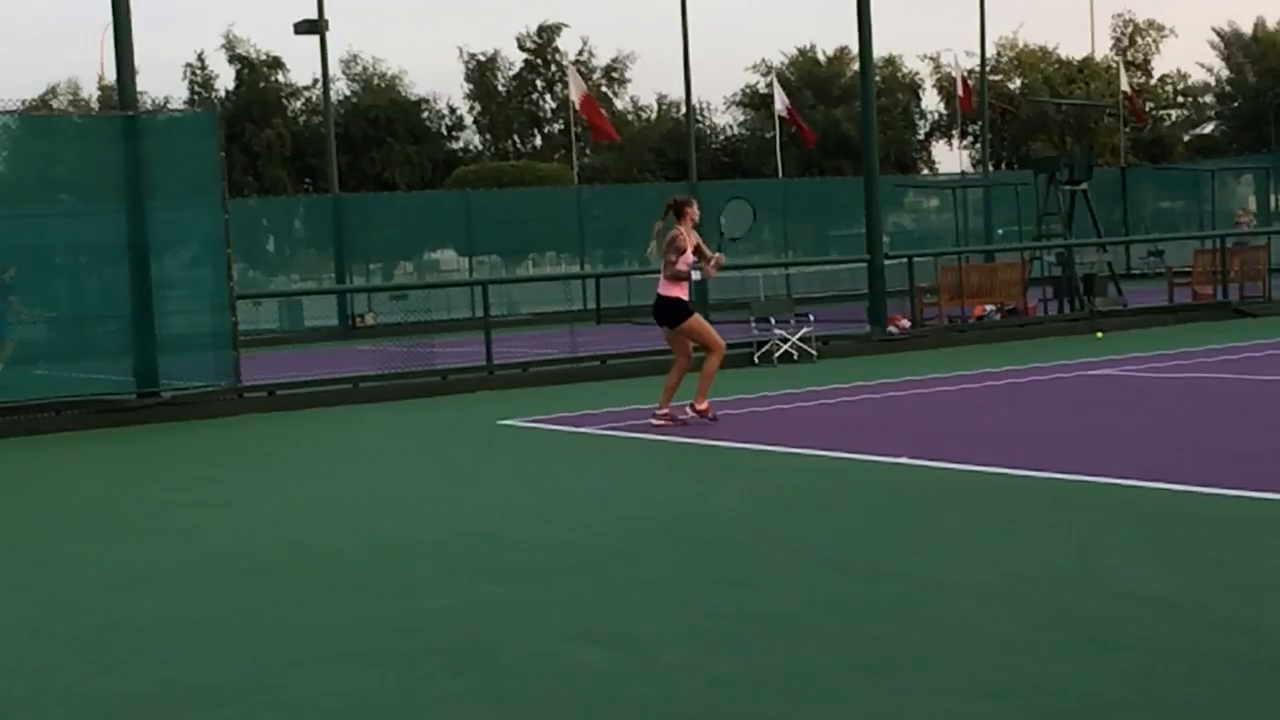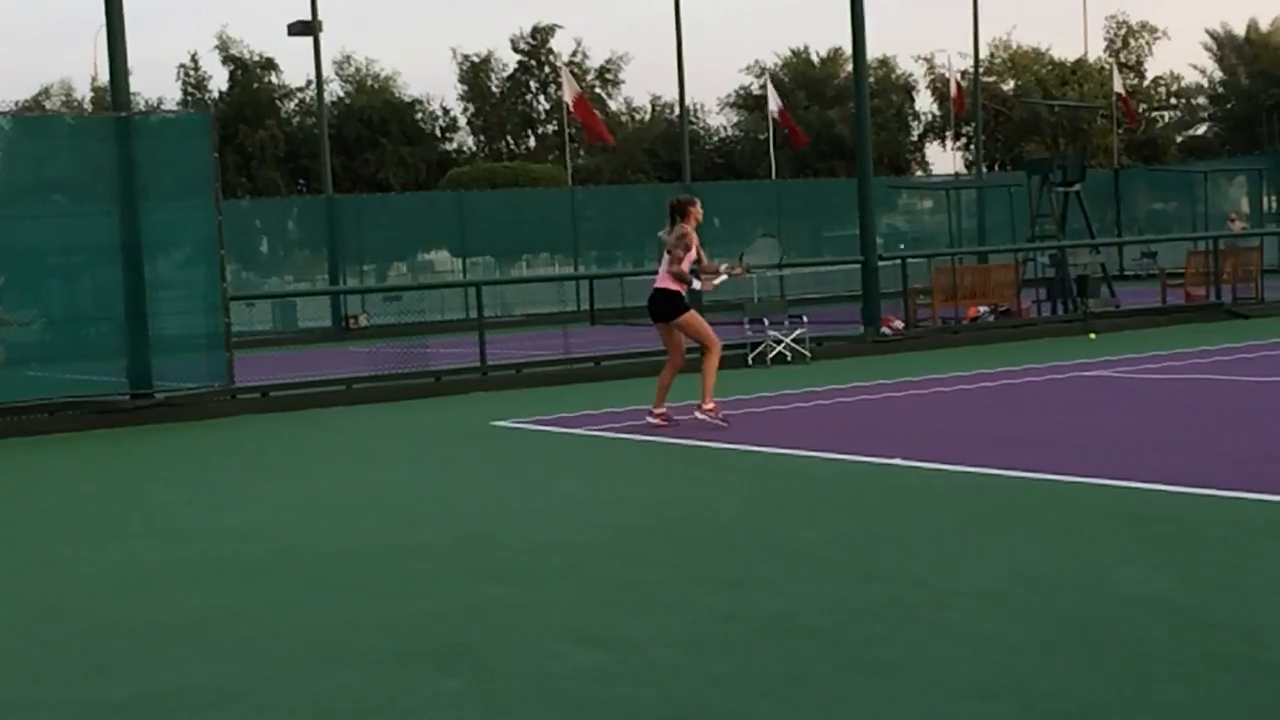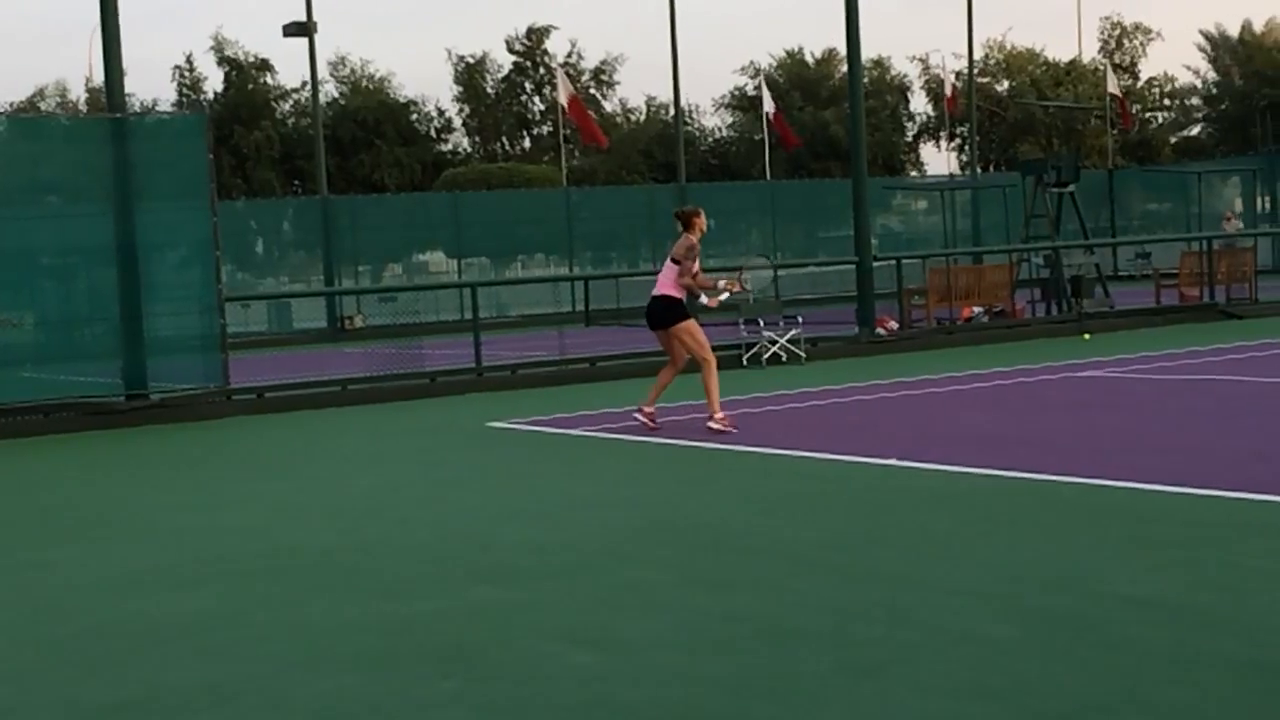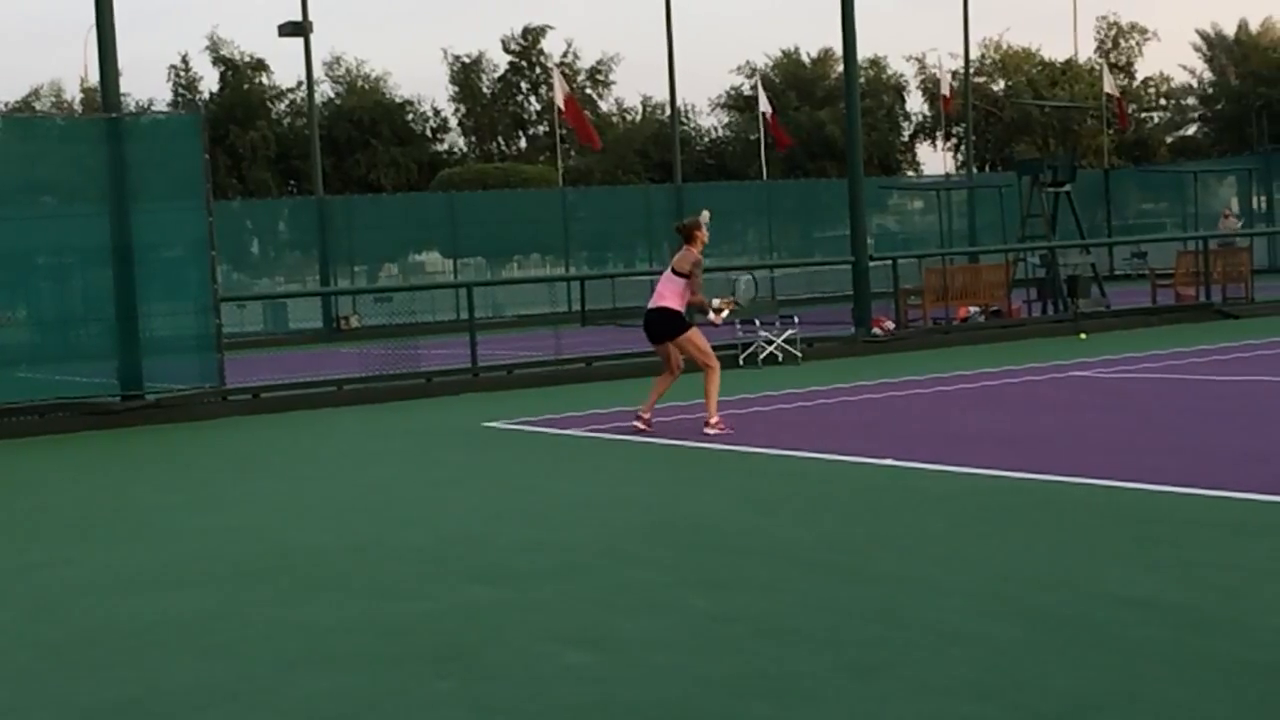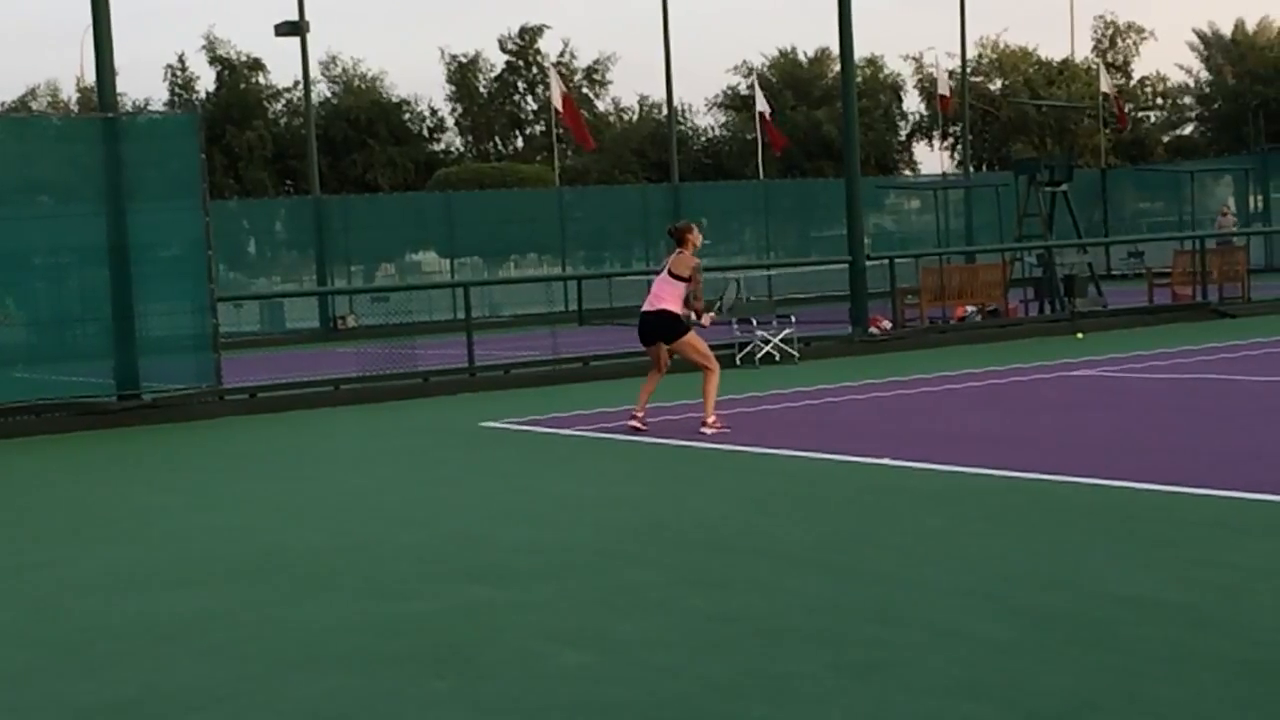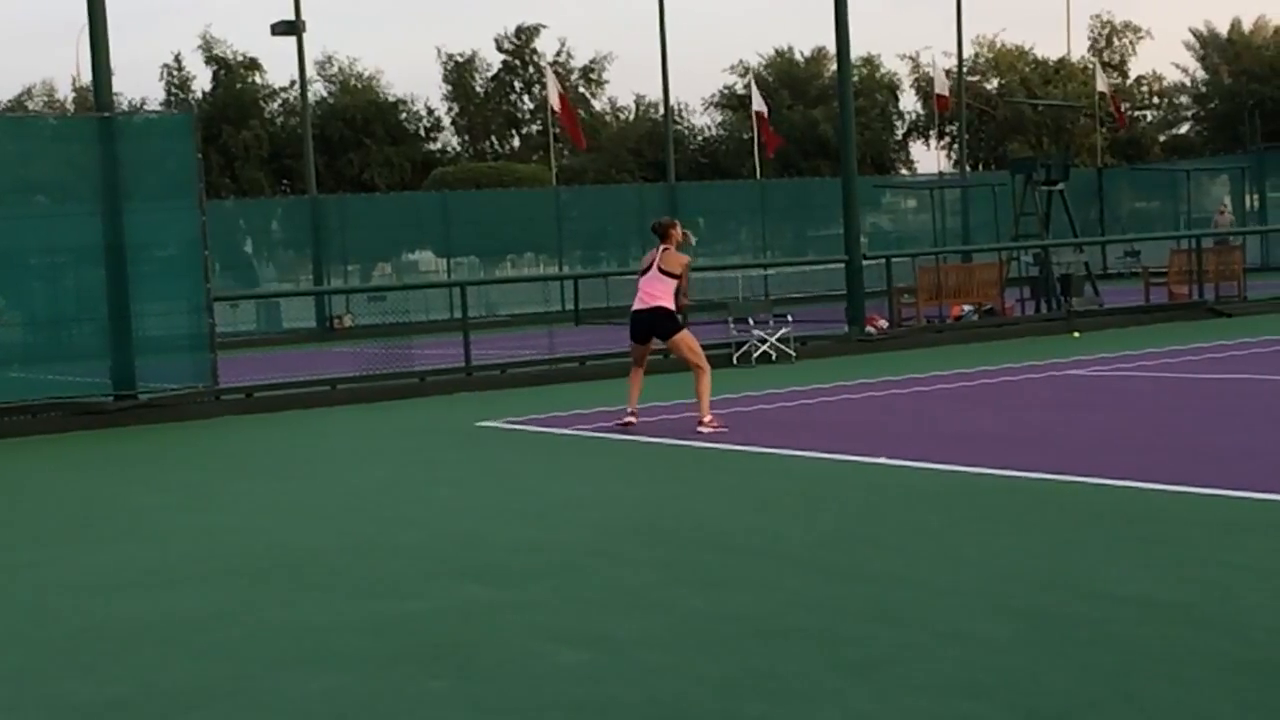
dt=0.4s
person 1, frame 1
left shoulder: (692, 235)
right shoulder: (677, 237)
left elbow: (709, 259)
right elbow: (669, 273)
left wrist: (716, 260)
right wrist: (698, 274)
left hip: (669, 304)
right hip: (672, 304)
left knee: (683, 360)
right knee: (717, 347)
left ankle: (662, 412)
right ankle: (699, 404)
person 1, frame 2
left shoulder: (691, 236)
right shoulder: (684, 234)
left elbow: (703, 266)
right elbow: (674, 269)
left wrist: (726, 268)
right wrist: (697, 285)
left hip: (659, 300)
right hip: (669, 299)
left knee: (676, 358)
right knee: (713, 345)
left ankle: (657, 411)
right ankle: (707, 405)
person 1, frame 3
left shoulder: (686, 243)
right shoulder: (691, 245)
left elbow: (697, 279)
right elbow: (683, 280)
left wrist: (723, 285)
right wrist: (705, 299)
left hip: (656, 307)
right hip: (669, 306)
left knee: (677, 361)
right knee: (708, 359)
left ankle: (647, 409)
right ankle: (717, 416)
person 1, frame 4
left shoulder: (682, 255)
right shoulder: (695, 259)
right elbow: (695, 297)
left wrist: (715, 303)
right wrist: (711, 314)
left hip: (652, 318)
right hip: (669, 317)
left knee: (674, 368)
right knee: (712, 365)
left ankle: (643, 415)
right ankle: (712, 421)
person 1, frame 5
left shoulder: (670, 259)
right shoulder: (693, 263)
right elbow: (696, 303)
left wrist: (690, 315)
right wrist: (701, 317)
left hip: (646, 321)
right hip: (667, 320)
left knee: (659, 368)
right knee: (711, 367)
left ankle: (638, 414)
right ankle: (709, 420)
person 1, frame 6
left shoulder: (648, 256)
right shoulder: (682, 260)
right elbow: (682, 300)
left hip: (638, 317)
right hip: (663, 317)
left knee: (638, 365)
right knee: (702, 367)
left ankle: (631, 411)
right ankle: (705, 419)
